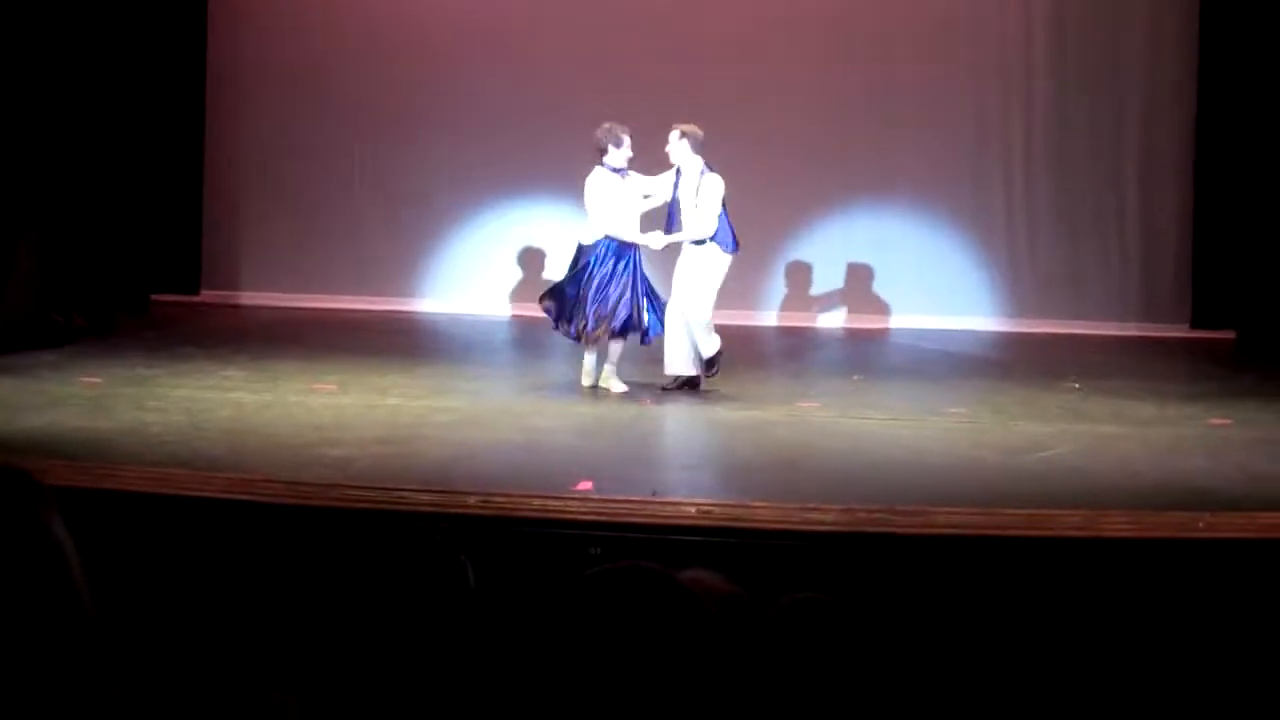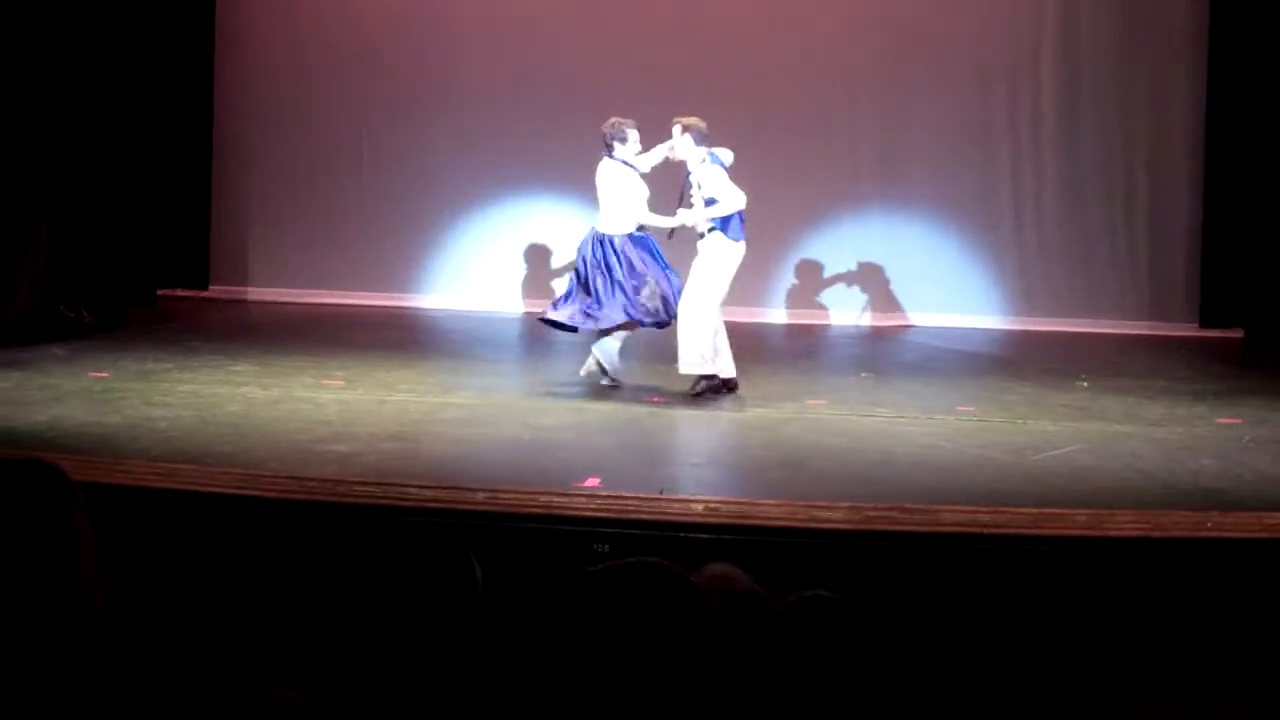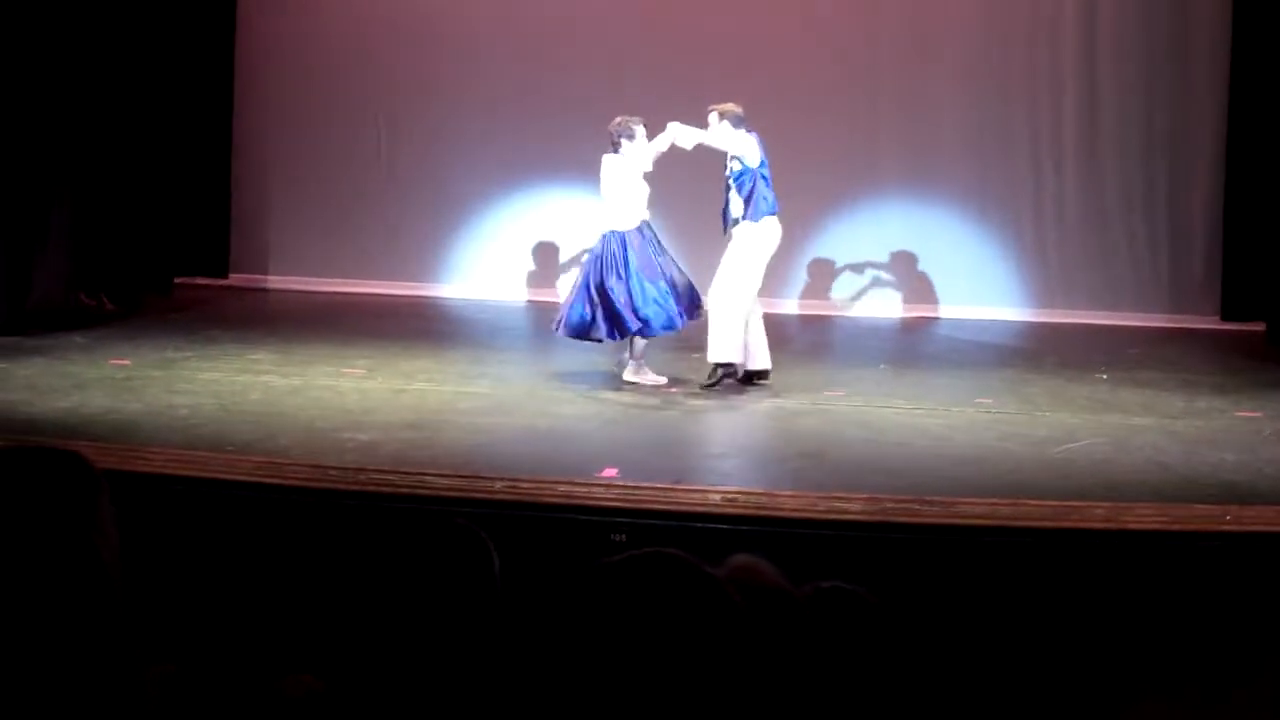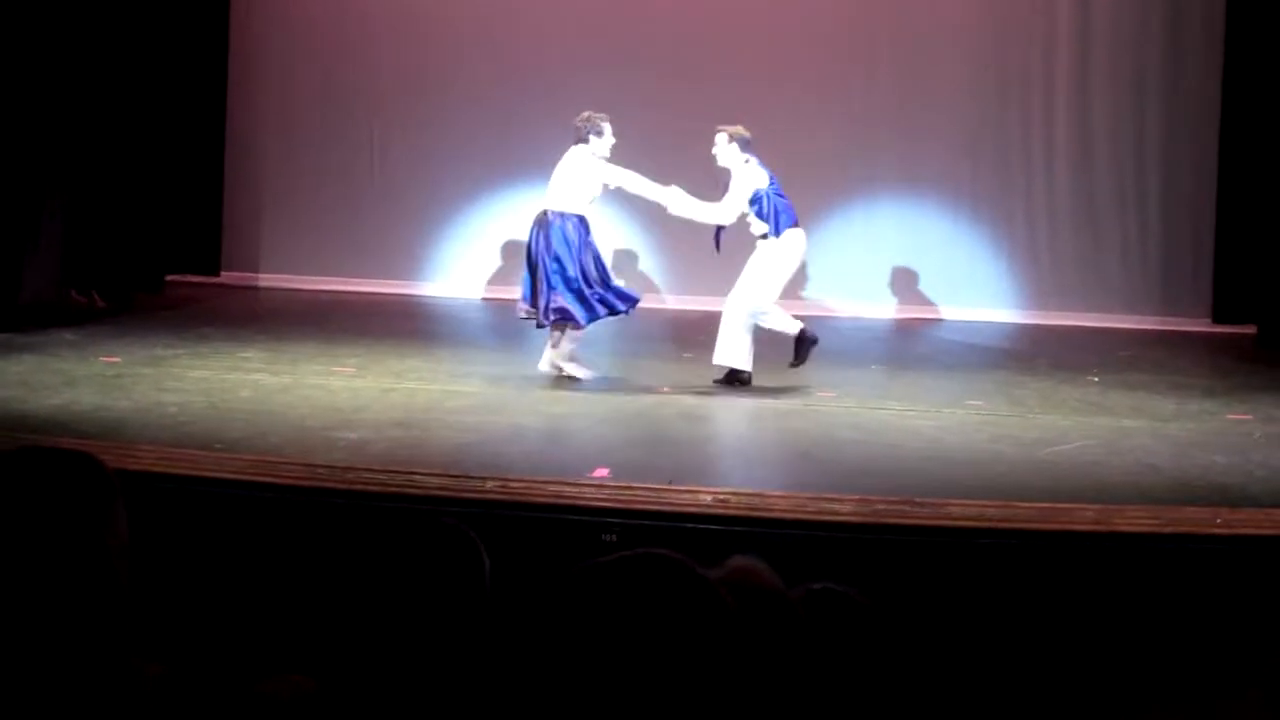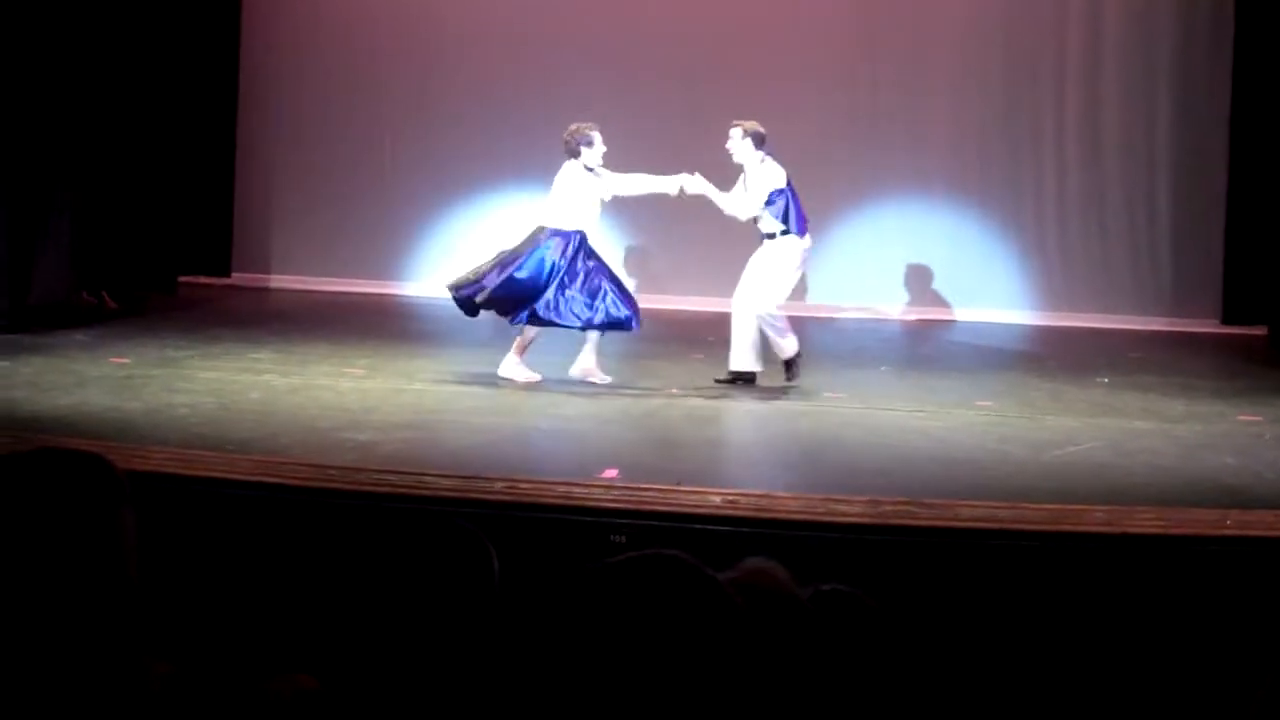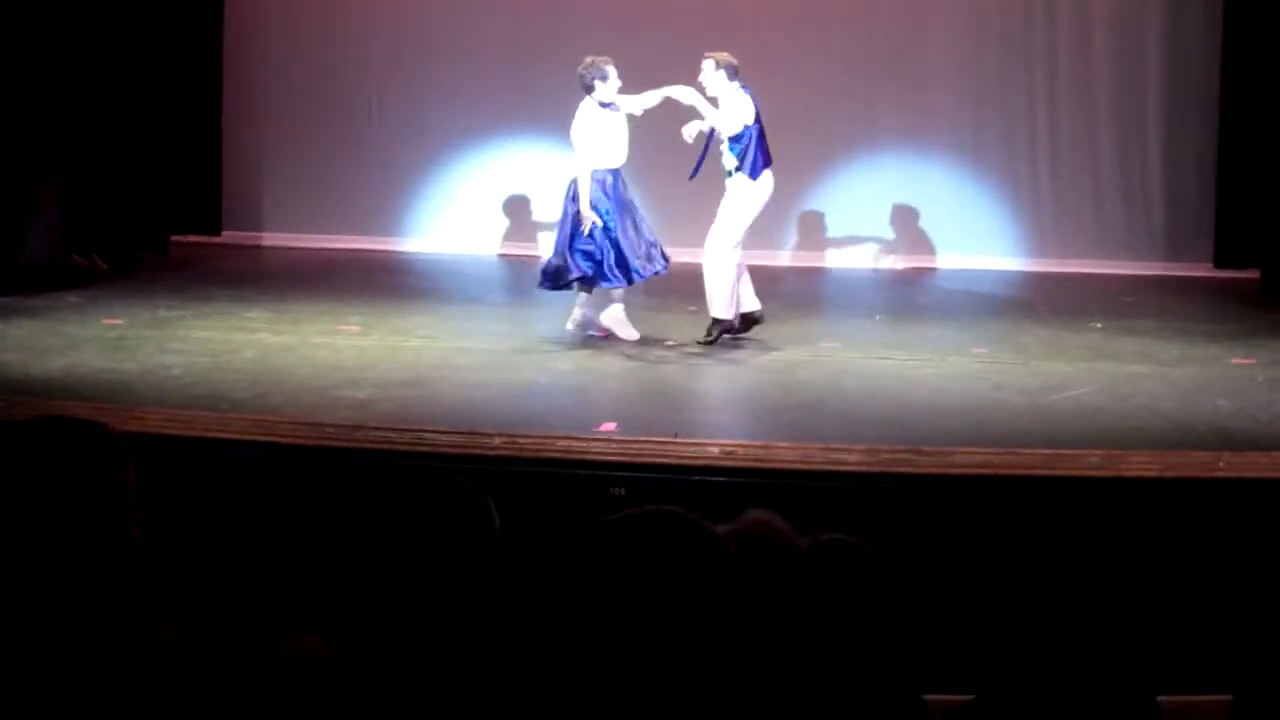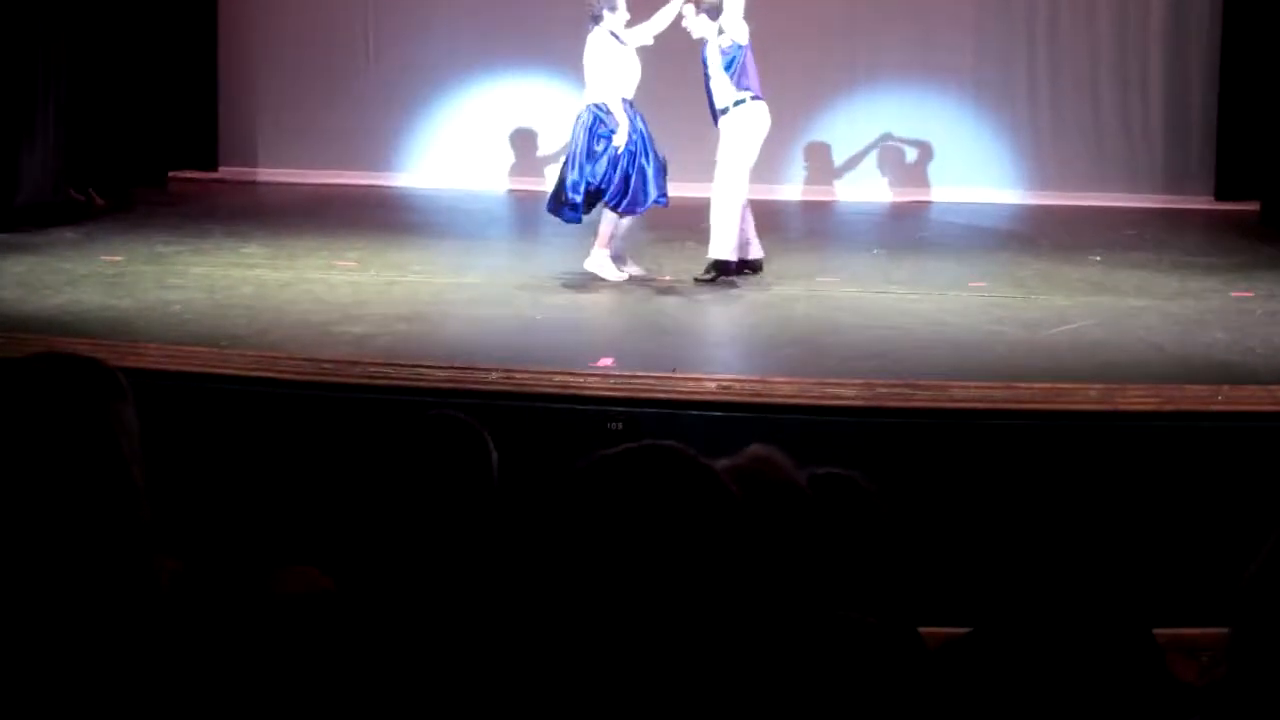
dt=0.5s
person 1, frame 1
left shoulder: (711, 181)
right shoulder: (681, 173)
left elbow: (706, 228)
left wrist: (667, 239)
left hip: (713, 250)
right hip: (691, 249)
left knee: (695, 307)
right knee: (677, 308)
left ankle: (711, 349)
right ankle: (686, 372)
person 1, frame 2
left shoulder: (707, 170)
right shoulder: (704, 160)
left elbow: (738, 199)
right elbow: (727, 156)
left wrist: (699, 215)
left hip: (721, 243)
right hip: (716, 244)
left knee: (692, 305)
right knee: (705, 308)
left ankle: (706, 372)
right ankle: (726, 376)
person 1, frame 3
left shoulder: (747, 142)
right shoulder: (738, 147)
left elbow: (727, 143)
right elbow: (717, 141)
left wrist: (691, 133)
right wrist: (693, 136)
left hip: (756, 230)
right hip: (751, 230)
left knee: (723, 293)
right knee: (742, 297)
left ankle: (726, 361)
right ankle: (757, 367)
person 1, frame 4
left shoulder: (750, 172)
right shoulder: (742, 174)
left elbow: (726, 215)
right elbow: (727, 211)
left wrist: (687, 204)
right wrist: (687, 204)
left hip: (785, 242)
right hip: (772, 243)
left knee: (754, 302)
right knee: (738, 302)
left ankle: (799, 333)
right ankle: (739, 368)
person 1, frame 5
left shoulder: (768, 171)
right shoulder: (749, 173)
left elbow: (743, 211)
right elbow: (733, 204)
left wrist: (708, 190)
right wrist: (705, 189)
left hip: (789, 242)
right hip: (772, 243)
left knee: (765, 304)
right knee: (743, 301)
left ankle: (789, 352)
right ankle: (744, 367)
person 1, frame 6
left shoulder: (741, 100)
right shoulder: (728, 101)
left elbow: (728, 128)
right elbow: (717, 124)
left wrist: (697, 101)
right wrist: (697, 124)
left hip: (749, 183)
right hip: (741, 183)
left knee: (718, 248)
right knee: (726, 248)
left ankle: (723, 317)
right ankle: (748, 310)
person 1, frame 7
left shoulder: (731, 29)
right shoulder: (709, 46)
left hip: (746, 115)
right hip: (731, 119)
left knee: (728, 186)
right knee: (731, 188)
left ankle: (723, 258)
right ankle: (749, 256)
person 2, frame 1
left shoulder: (624, 178)
right shoulder: (597, 181)
left elbow: (633, 208)
right elbow: (608, 224)
right wrist: (643, 239)
left hip: (624, 252)
right hip: (603, 251)
left knee: (623, 311)
right knee: (599, 311)
left ankle: (609, 373)
right ankle: (589, 360)
person 2, frame 2
left shoulder: (617, 165)
right shoulder: (615, 174)
left elbow: (649, 158)
right elbow: (636, 215)
left wrist: (671, 145)
right wrist: (672, 221)
left hip: (620, 241)
right hip: (618, 243)
left knee: (619, 302)
right knee: (644, 298)
left ankle: (597, 361)
right ankle: (608, 347)
person 2, frame 3
left shoulder: (624, 165)
right shoulder: (613, 163)
right elbow: (641, 160)
right wrist: (668, 136)
left hip: (632, 239)
right hip: (626, 242)
left knee: (631, 302)
right knee: (649, 305)
left ankle: (633, 362)
right ankle: (635, 368)
person 2, frame 4
left shoulder: (588, 159)
right shoulder: (583, 157)
left elbow: (618, 178)
right elbow: (622, 177)
left wrist: (660, 192)
right wrist: (661, 193)
left hip: (567, 227)
right hip: (561, 227)
left knee: (568, 294)
right knee: (582, 292)
left ankle: (553, 356)
right ankle: (565, 354)
person 2, frame 5
left shoulder: (593, 174)
right shoulder: (573, 173)
left elbow: (626, 181)
right elbow: (612, 190)
left wrist: (668, 180)
right wrist: (663, 185)
left hip: (575, 246)
right hip: (557, 243)
left knee: (602, 298)
right knee: (542, 306)
left ankle: (585, 363)
right ankle: (513, 360)
person 2, frame 6
left shoulder: (612, 104)
right shoulder: (587, 117)
left elbow: (643, 101)
right elbow: (582, 163)
left wrist: (667, 92)
right wrist: (585, 206)
left hip: (610, 184)
right hip: (597, 187)
left knee: (603, 254)
right knee: (618, 251)
left ankle: (581, 315)
right ankle: (615, 312)
person 2, frame 7
left shoulder: (621, 39)
right shoulder: (599, 40)
left elbow: (655, 24)
right elbow: (605, 85)
right wrist: (623, 121)
left hip: (619, 119)
right hip: (607, 119)
left knee: (633, 190)
right knee: (617, 190)
left ankle: (610, 252)
right ankle: (600, 256)
